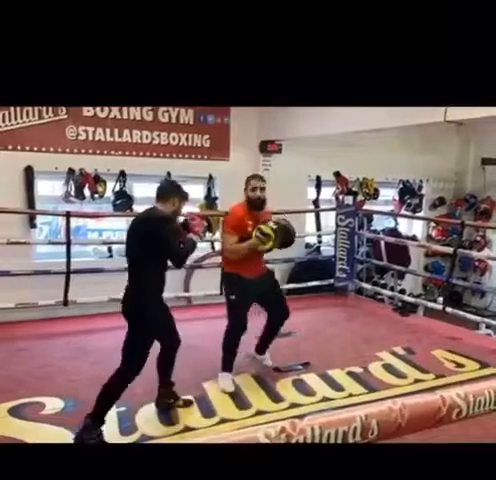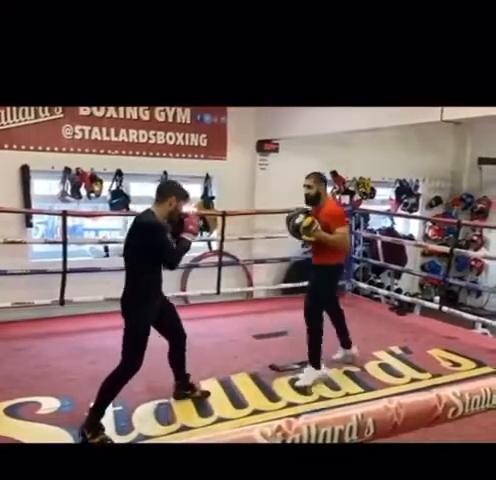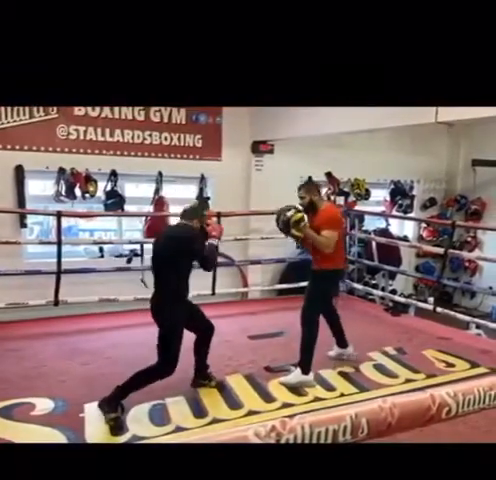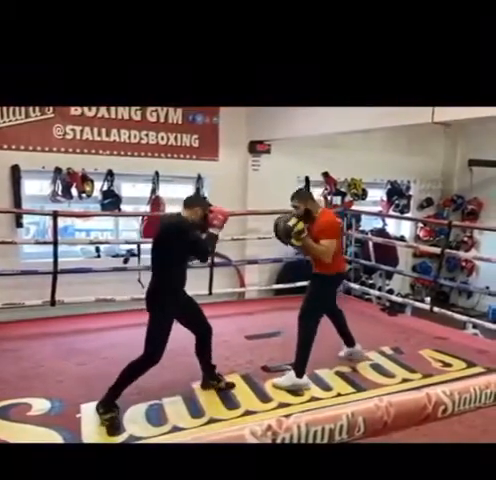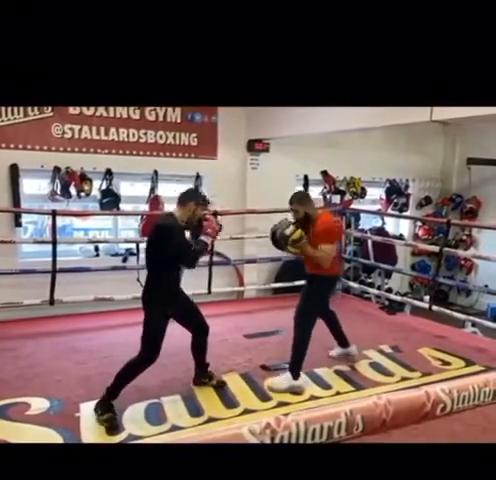
dt=1s
person 1, frame 1
left shoulder: (147, 219)
right shoulder: (159, 220)
right elbow: (178, 259)
left wrist: (181, 233)
right wrist: (194, 235)
left hip: (149, 298)
right hip: (142, 303)
left knee: (171, 343)
right knee: (130, 366)
left ankle: (166, 395)
right ankle: (90, 428)
person 1, frame 2
left shoulder: (154, 222)
right shoulder: (148, 225)
left elbow: (164, 248)
right elbow: (171, 261)
left wrist: (179, 230)
right wrist: (188, 234)
left hip: (153, 295)
right hip: (138, 301)
left knee: (178, 338)
right knee: (131, 363)
left ankle: (183, 386)
right ankle: (92, 424)
person 1, frame 3
left shoulder: (168, 233)
right shoulder: (189, 232)
right elbow: (208, 263)
left wrist: (204, 239)
right wrist: (213, 239)
left hip: (173, 300)
right hip: (169, 305)
left knee: (206, 329)
right knee: (166, 365)
left ankle: (201, 375)
right ankle: (112, 401)
person 1, frame 4
left shoulder: (175, 223)
right shoulder: (178, 225)
left elbow: (193, 248)
right elbow: (203, 253)
left wrist: (207, 229)
right wrist: (215, 228)
left hip: (175, 292)
right hip: (162, 297)
left knee: (204, 331)
right knee: (152, 354)
left ankle: (210, 377)
right ankle: (107, 403)
person 1, frame 5
left shoulder: (173, 224)
right shoulder: (167, 226)
left elbow: (184, 253)
right elbow: (189, 260)
left wrist: (198, 233)
right wrist: (207, 236)
left hip: (173, 292)
right hip: (157, 297)
left knee: (201, 328)
right knee: (149, 354)
left ankle: (202, 374)
right ankle: (105, 402)
person 2, frame 1
left shoulder: (266, 214)
right shoulder: (235, 215)
right elbow: (228, 252)
left wrist: (278, 237)
right wrist: (254, 242)
left hip: (260, 273)
right hip: (237, 277)
left knee: (281, 312)
right knee: (237, 324)
left ankle: (260, 351)
right ankle: (226, 372)
person 2, frame 2
left shoulder: (333, 209)
right shoulder: (316, 208)
left elbow: (344, 242)
left wrist: (318, 233)
right wrist: (306, 232)
left hip: (329, 267)
right hip: (320, 265)
left knee: (312, 312)
right knee: (331, 307)
left ankle: (315, 367)
right ankle: (347, 348)
person 2, frame 3
left shoulder: (330, 214)
right shoulder: (316, 213)
left elbow: (327, 246)
right elbow: (312, 243)
left wrist: (305, 230)
right wrist: (300, 232)
left hip: (328, 271)
right hip: (326, 270)
left knee: (309, 316)
right knee: (326, 307)
left ankle: (304, 372)
right ankle: (343, 347)
person 2, frame 4
left shoulder: (327, 222)
right shoulder: (313, 219)
left elbow: (326, 256)
right elbow: (309, 250)
left wrist: (304, 239)
right wrist: (297, 238)
left hip: (328, 275)
right hip: (327, 274)
left knee: (307, 319)
right knee: (331, 309)
left ankle: (298, 376)
right ankle: (352, 347)
person 2, frame 5
left shoulder: (327, 224)
right shoulder: (307, 223)
left elbow: (325, 261)
right elbow: (301, 249)
left wrist: (303, 246)
right wrist: (293, 243)
left hip: (324, 277)
right hip: (317, 275)
left knee: (303, 320)
right knee: (323, 310)
left ankle: (294, 377)
right ankle: (346, 347)
